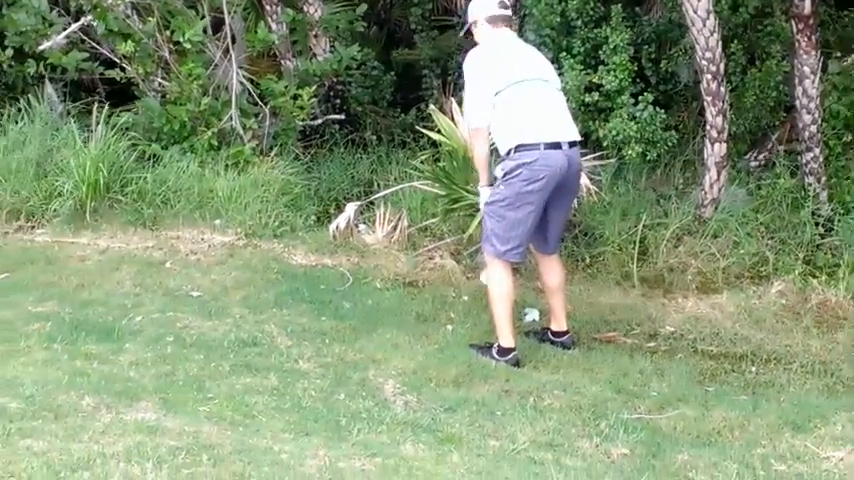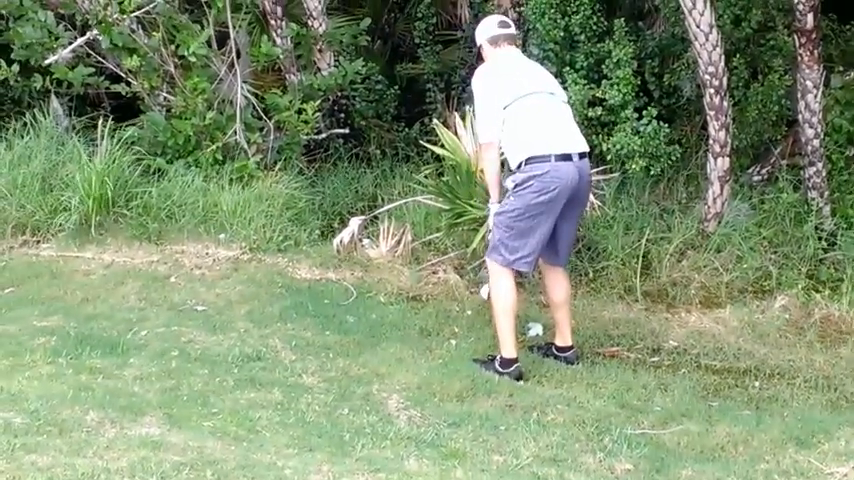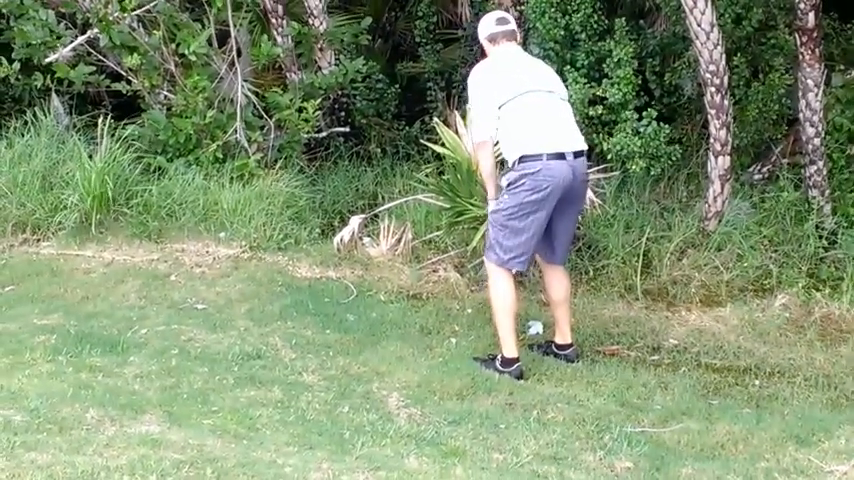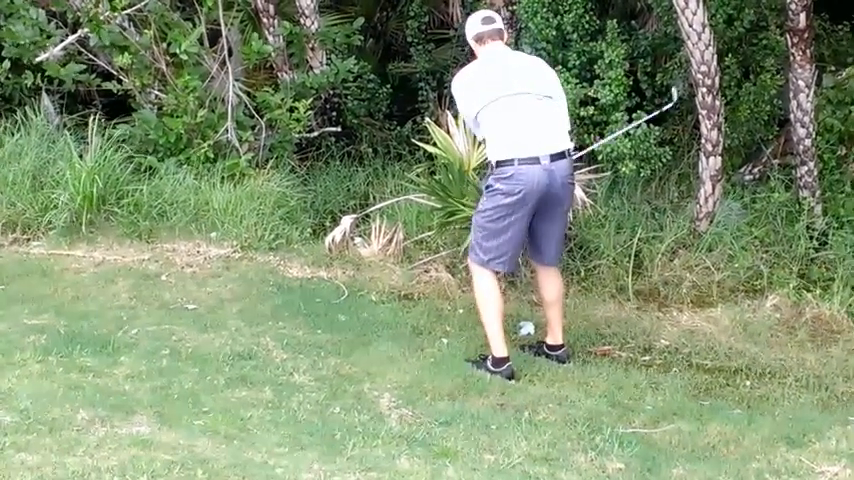
dt=0.3s
person 1, frame 1
left shoulder: (480, 56)
right shoulder: (534, 55)
left elbow: (478, 129)
left wrist: (484, 185)
left hip: (530, 157)
right hip: (569, 154)
left knee: (496, 254)
right knee: (546, 247)
left ankle: (504, 348)
right ankle: (560, 330)
person 1, frame 2
left shoulder: (488, 72)
right shoulder: (539, 71)
left elbow: (489, 144)
left wrist: (495, 202)
left hip: (541, 170)
right hip: (579, 166)
left knee: (499, 262)
right knee: (553, 261)
left ankle: (507, 360)
right ankle: (564, 345)
person 1, frame 3
left shoulder: (484, 71)
right shoulder: (543, 69)
left elbow: (482, 143)
left wrist: (493, 197)
left hip: (536, 168)
right hip: (576, 164)
left knee: (498, 264)
right knee: (552, 259)
left ankle: (508, 359)
right ankle: (564, 343)
person 1, frame 4
left shoulder: (466, 78)
right shoulder: (538, 66)
right elbow: (562, 124)
left hip: (514, 172)
right hip: (560, 166)
left knee: (482, 265)
right knee: (546, 261)
left ankle: (499, 360)
right ankle: (555, 344)
